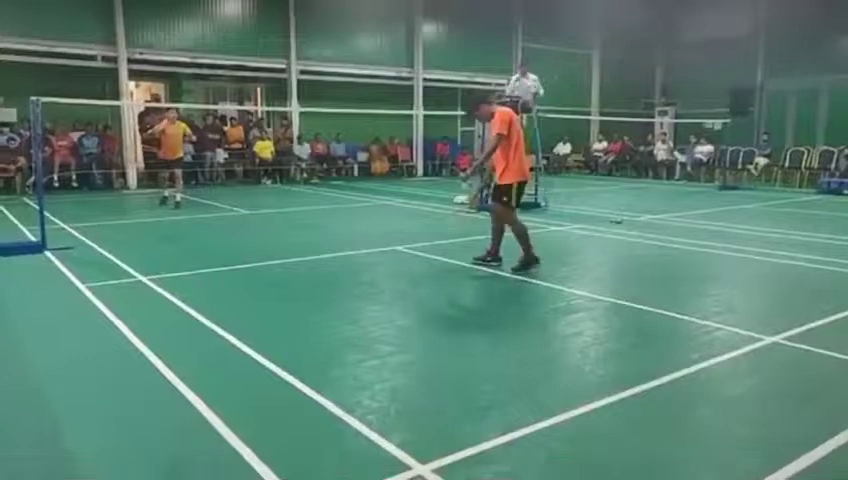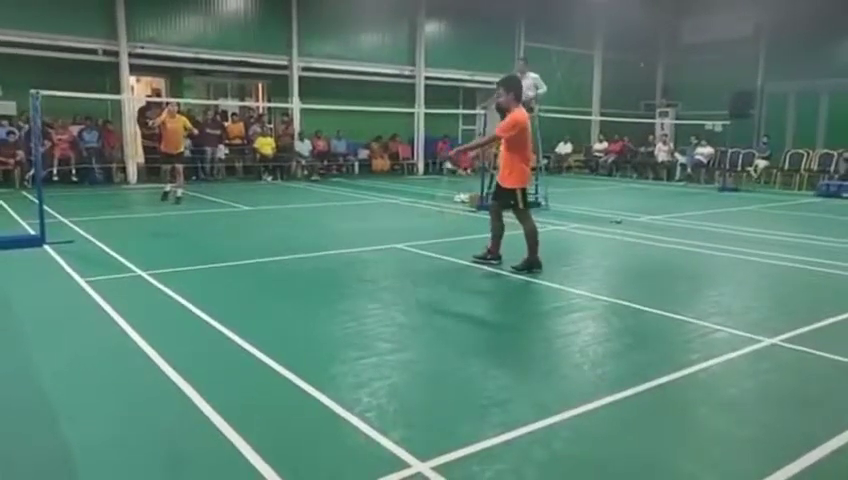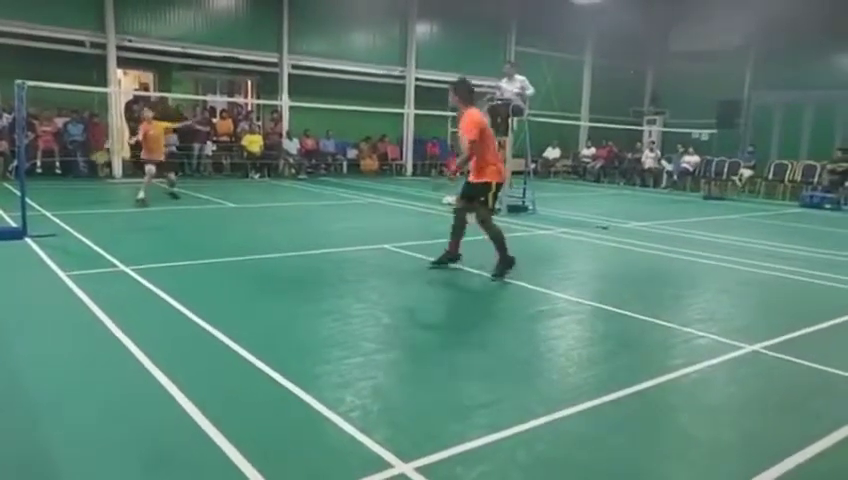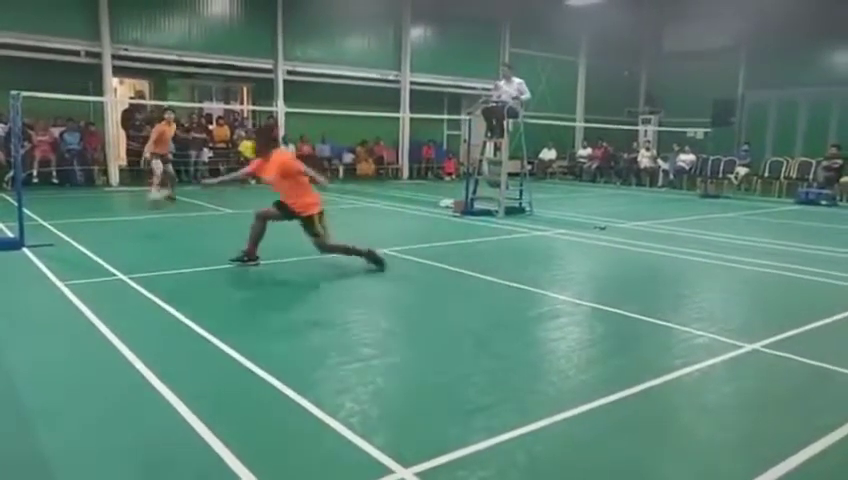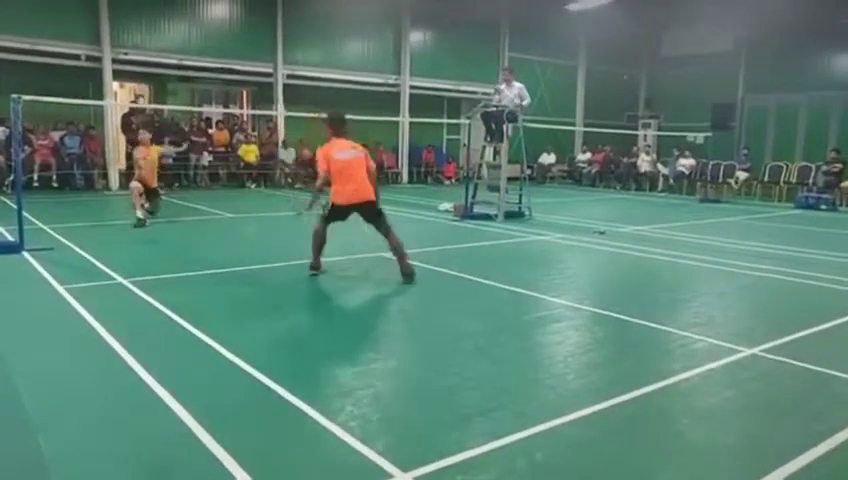
dt=1s
person 1, frame 1
left shoulder: (501, 114)
right shoulder: (499, 118)
left elbow: (494, 146)
left wrist: (475, 166)
right wrist: (489, 172)
left hip: (513, 174)
right hip: (504, 174)
left knee: (508, 215)
right knee: (495, 210)
left ankle: (530, 256)
right ankle: (493, 254)
person 1, frame 2
left shoulder: (516, 118)
right shoulder: (516, 116)
left elbow: (488, 139)
right elbow: (496, 139)
left wrist: (460, 150)
right wrist: (475, 150)
left hip: (516, 177)
right hip: (506, 175)
left knee: (523, 217)
right knee: (495, 209)
left ankle: (533, 260)
right ankle: (493, 252)
person 1, frame 3
left shoulder: (472, 118)
right shoulder: (467, 116)
left elbow: (469, 153)
left wrist: (453, 170)
right wrist: (456, 169)
left hip: (489, 175)
right hip: (476, 175)
left knee: (483, 217)
right knee: (459, 210)
left ankle: (505, 258)
right ankle: (452, 253)
person 1, frame 4
left shoulder: (283, 158)
right shoulder: (260, 163)
left elbow: (306, 171)
right elbow: (240, 174)
left wrist: (322, 182)
right wrist: (214, 181)
left hip: (310, 207)
right hip: (291, 204)
left knee: (324, 247)
right knee: (261, 215)
left ankle: (365, 254)
right ankle: (250, 254)
person 1, frame 5
left shoulder: (324, 150)
right shoulder: (359, 149)
left elbow: (322, 179)
right elbow: (373, 175)
left wrist: (313, 200)
right wrist: (376, 200)
left hip: (341, 199)
right hip: (366, 196)
left knee: (322, 224)
right knee: (388, 232)
left ankle: (315, 263)
right ankle: (405, 268)
